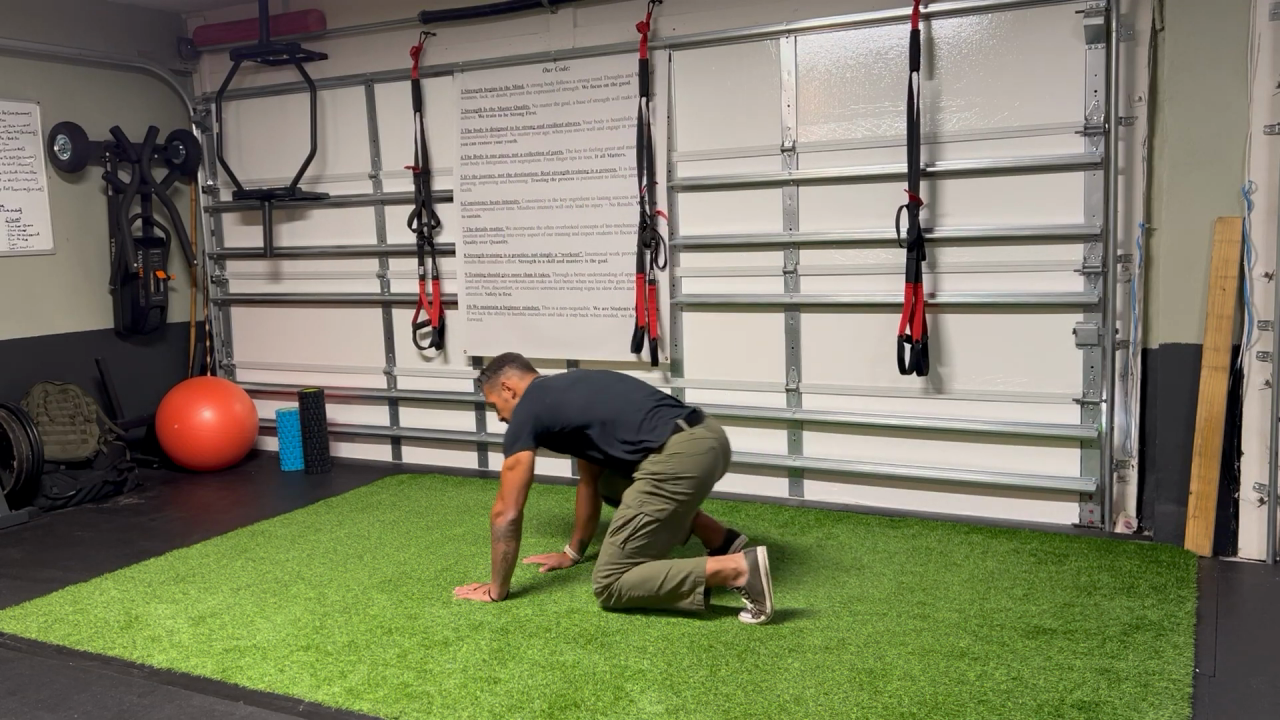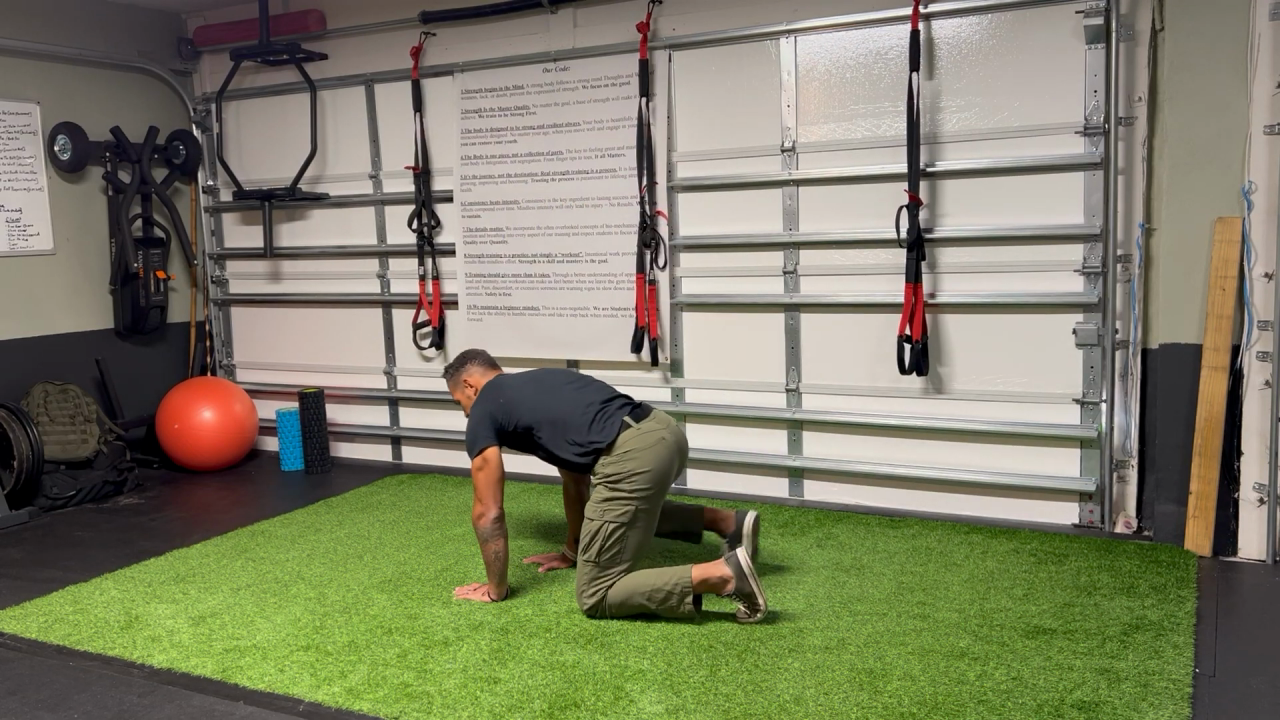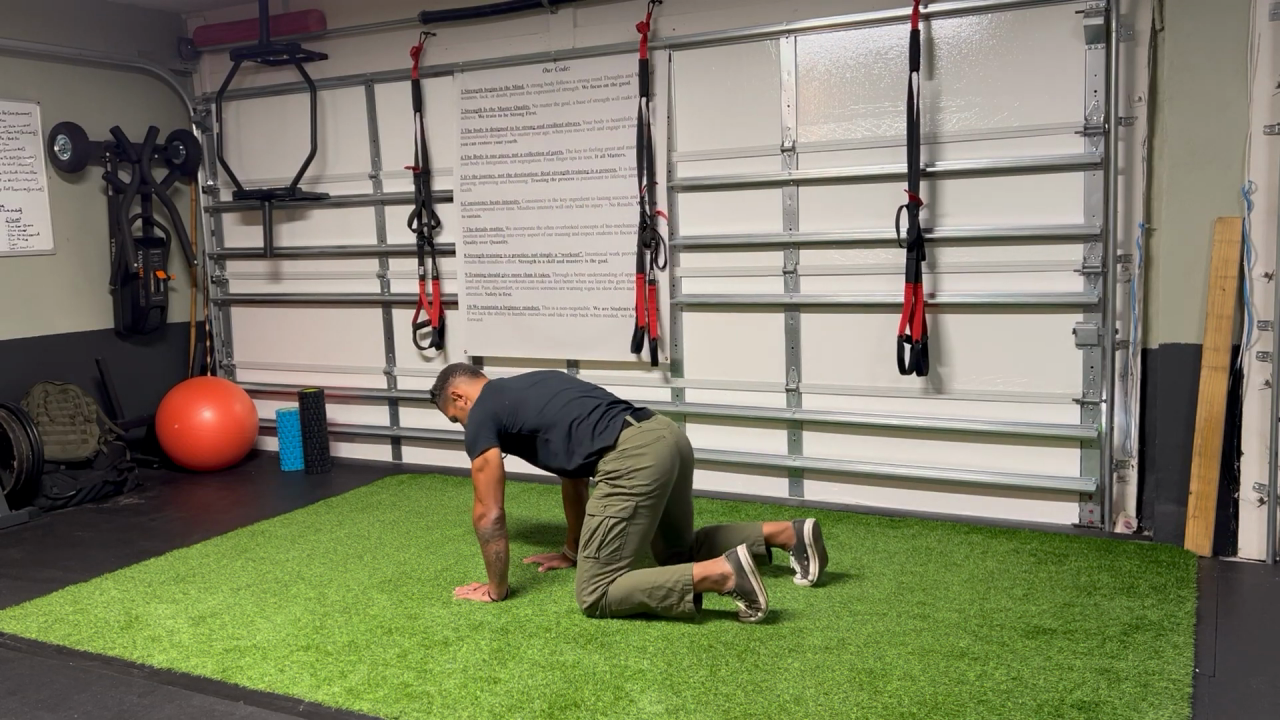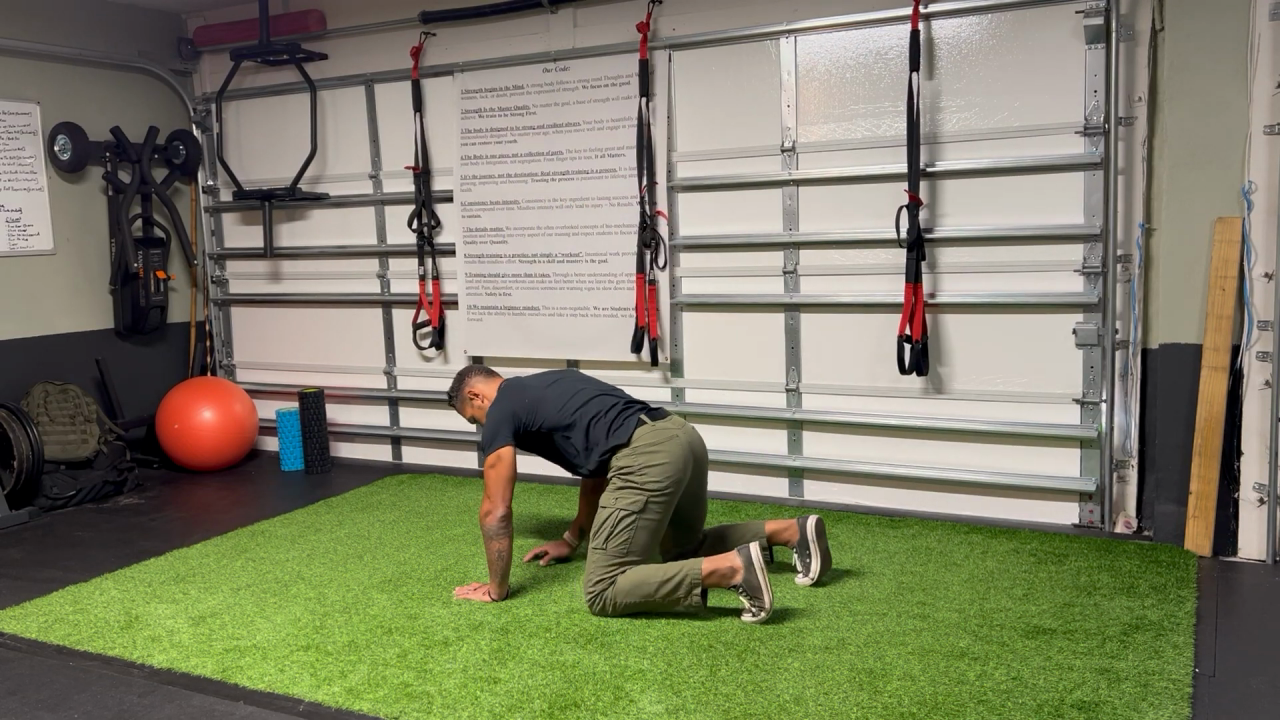
dt=0.3s
person 1, frame 1
left shoulder: (528, 414)
right shoulder: (569, 389)
left elbow: (508, 513)
right elbow: (591, 480)
left wrist: (497, 588)
right wrist: (574, 551)
left hip: (679, 456)
right hip: (706, 437)
left knee: (612, 583)
right knee: (612, 485)
left ankle: (736, 570)
right ankle: (720, 539)
person 1, frame 2
left shoulder: (483, 411)
right shoulder: (539, 384)
left elbow: (488, 512)
right elbow: (575, 477)
left wrist: (496, 588)
right wrist: (571, 552)
left hip: (633, 456)
right hip: (666, 432)
left knee: (596, 598)
right knee: (632, 508)
left ankle: (720, 574)
right ankle: (728, 522)
person 1, frame 3
left shoulder: (482, 415)
right shoulder: (529, 388)
left elbow: (489, 514)
right elbow: (574, 473)
left wrist: (496, 588)
right wrist: (572, 552)
left hip: (634, 459)
right hip: (666, 436)
left knee: (596, 597)
right knee: (677, 551)
left ankle: (722, 574)
right ankle: (788, 533)
person 1, frame 4
left shoulder: (501, 413)
right shoulder: (542, 388)
left elbow: (496, 510)
right elbow: (594, 471)
left wrist: (497, 587)
right wrist: (570, 540)
left hip: (647, 457)
right hip: (681, 437)
left knee: (603, 593)
right knee: (684, 549)
left ankle: (730, 567)
right ankle: (792, 531)
